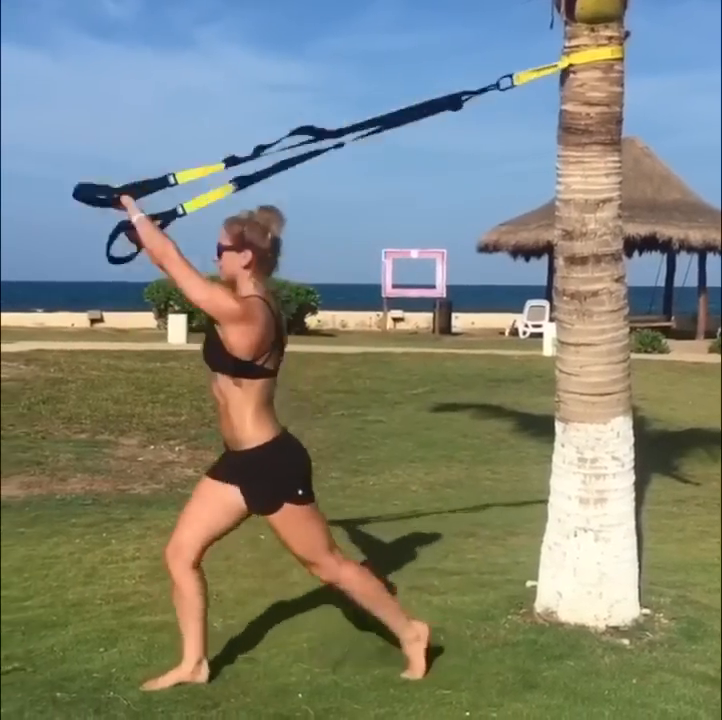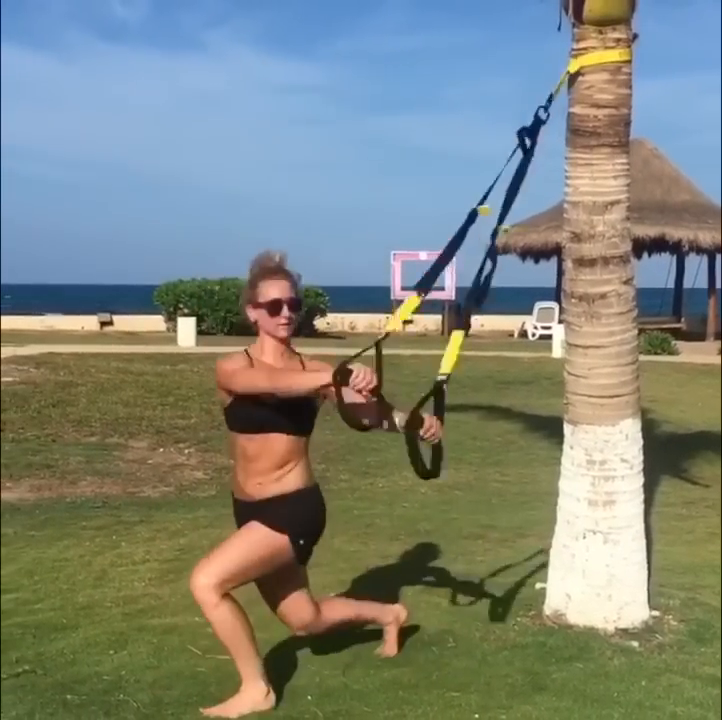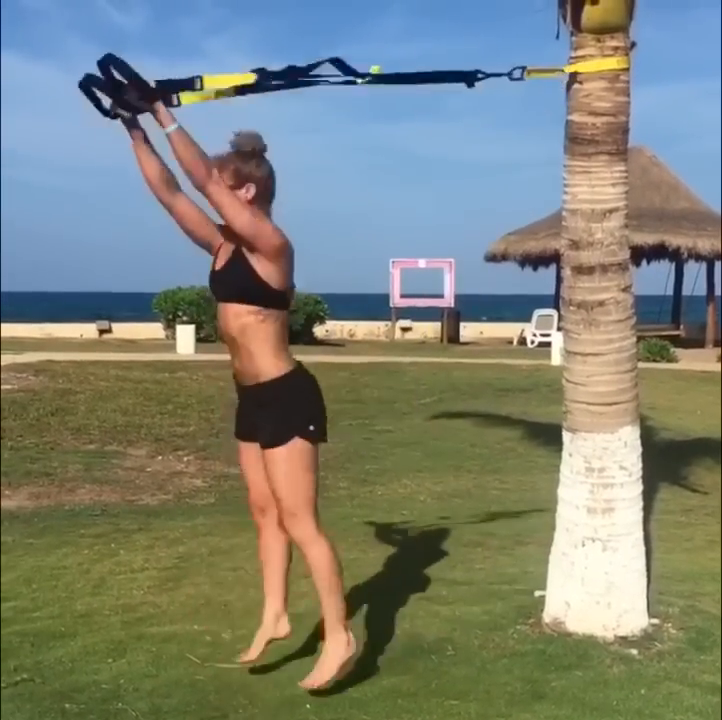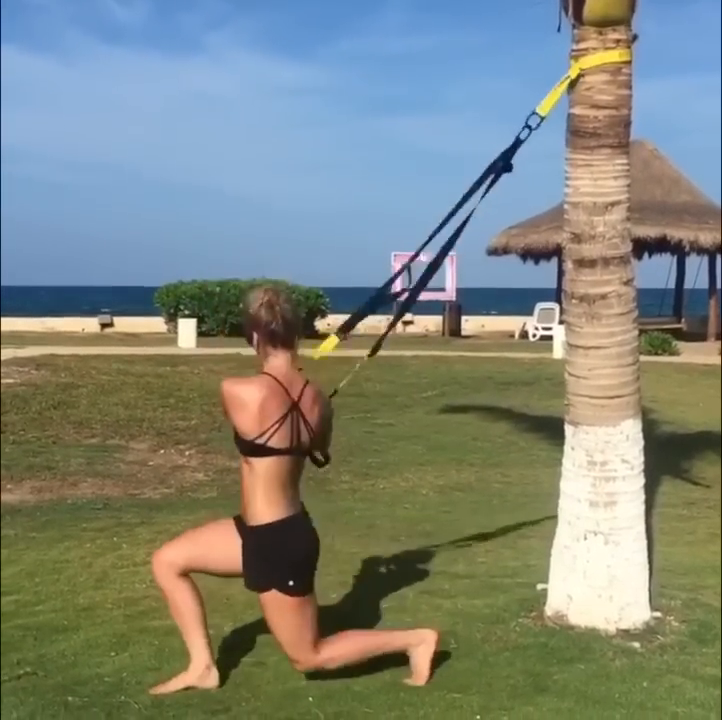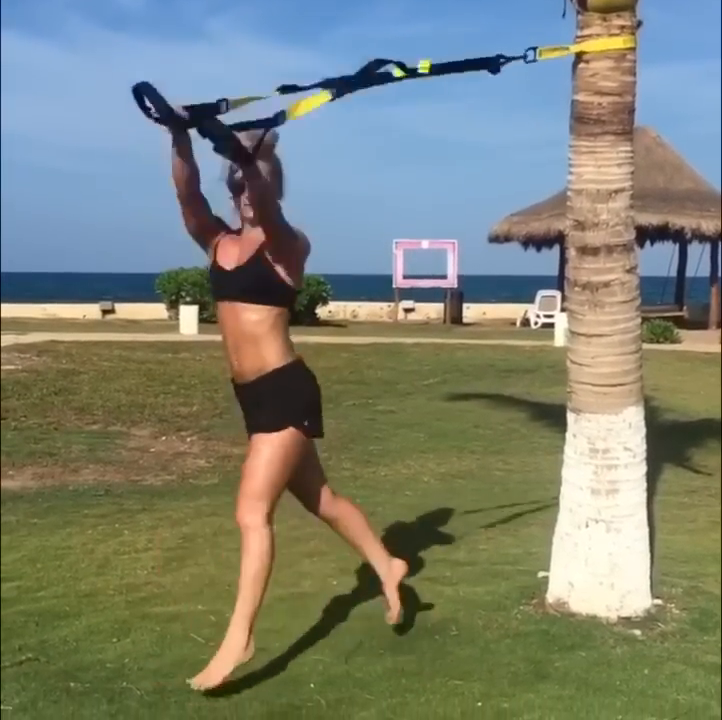
dt=0.5s
person 1, frame 1
left shoulder: (242, 311)
right shoulder: (253, 308)
left elbow: (175, 265)
right elbow: (185, 274)
left wrist: (134, 213)
right wrist: (142, 223)
left hip: (271, 464)
right hip: (242, 460)
left knee: (328, 564)
right knee: (179, 553)
left ankle: (408, 629)
right ankle: (192, 660)
person 1, frame 2
left shoulder: (314, 370)
right shoulder: (230, 368)
left elbow: (367, 411)
right elbow: (273, 386)
left wrist: (409, 420)
right wrist: (337, 379)
left hip: (294, 509)
right hip: (250, 512)
left knee: (205, 583)
right knee: (304, 618)
right ankle: (387, 615)
person 1, frame 3
left shoulder: (268, 243)
right shoulder: (224, 244)
left elbow: (206, 182)
right elbow: (169, 193)
left wrist: (166, 119)
right wrist: (136, 131)
left hip: (287, 398)
right hip: (255, 399)
left knee: (299, 524)
right knee: (267, 513)
left ankle: (338, 640)
right ankle: (274, 618)
person 1, frame 4
left shoulder: (245, 393)
right shoulder: (316, 396)
left hip: (276, 540)
right hip: (276, 527)
left knee: (307, 656)
right knee: (166, 562)
left ankle: (416, 641)
right ankle: (202, 666)
person 1, frame 5
left shoulder: (287, 246)
right shoulder: (218, 242)
left elbow: (268, 209)
right elbow: (188, 199)
left wrist: (252, 162)
right wrist: (181, 143)
left hip: (285, 396)
right hip: (253, 398)
left knee: (251, 512)
right knee: (320, 500)
left ankle: (238, 641)
right ankle: (386, 567)
